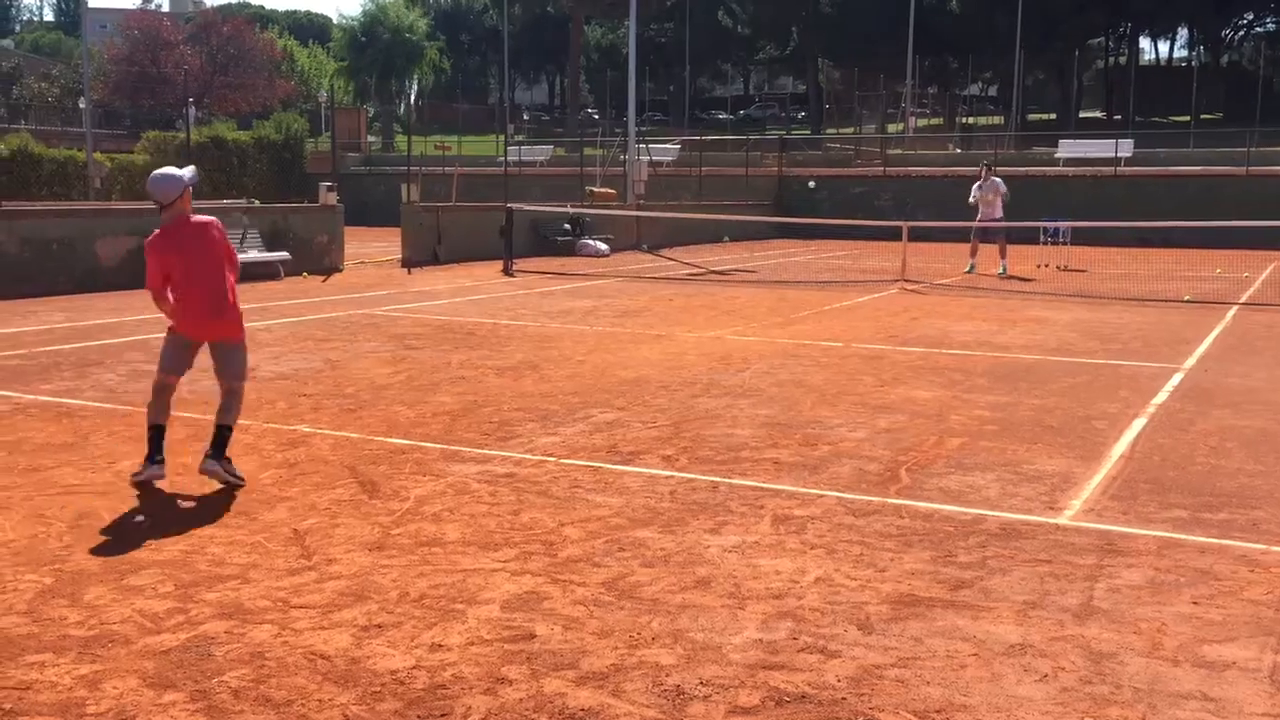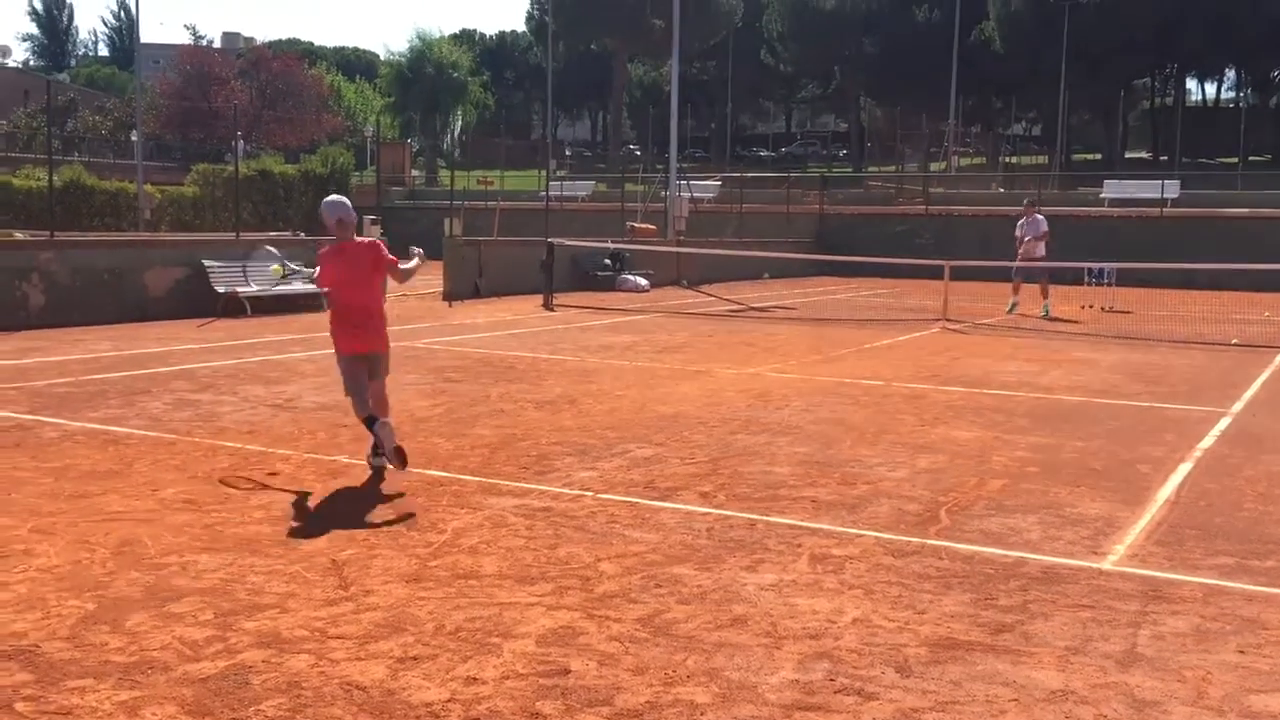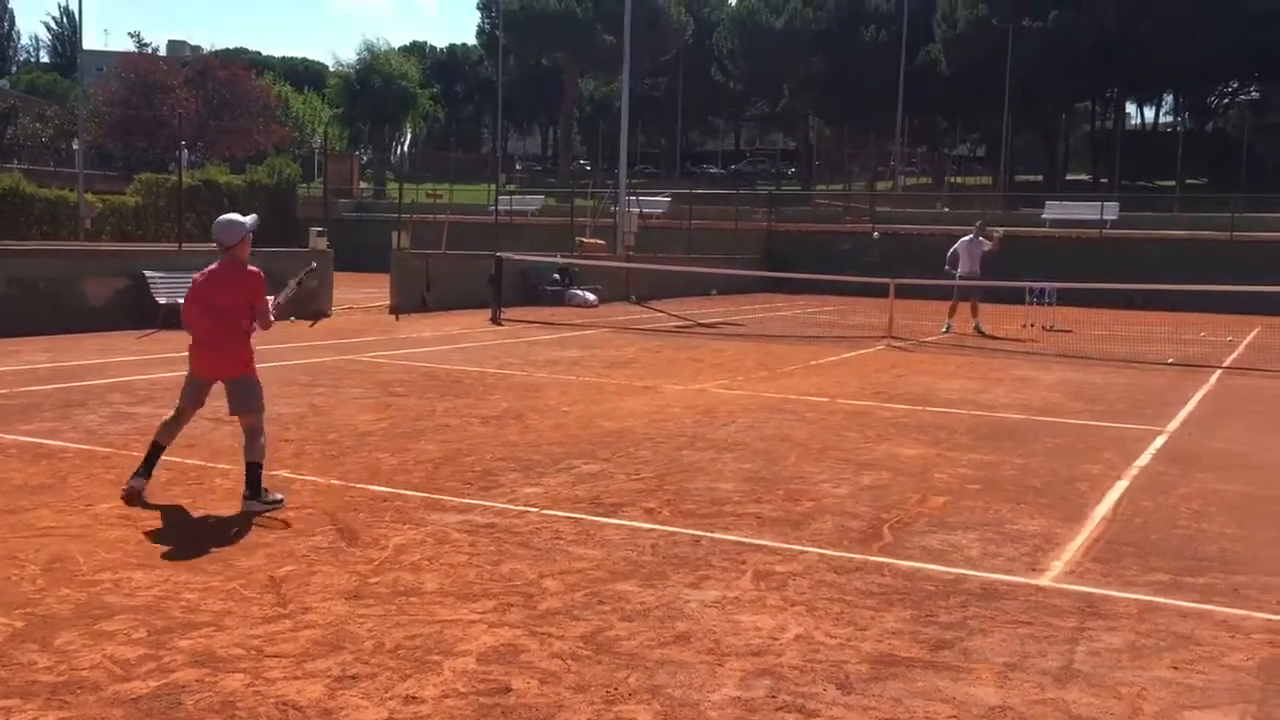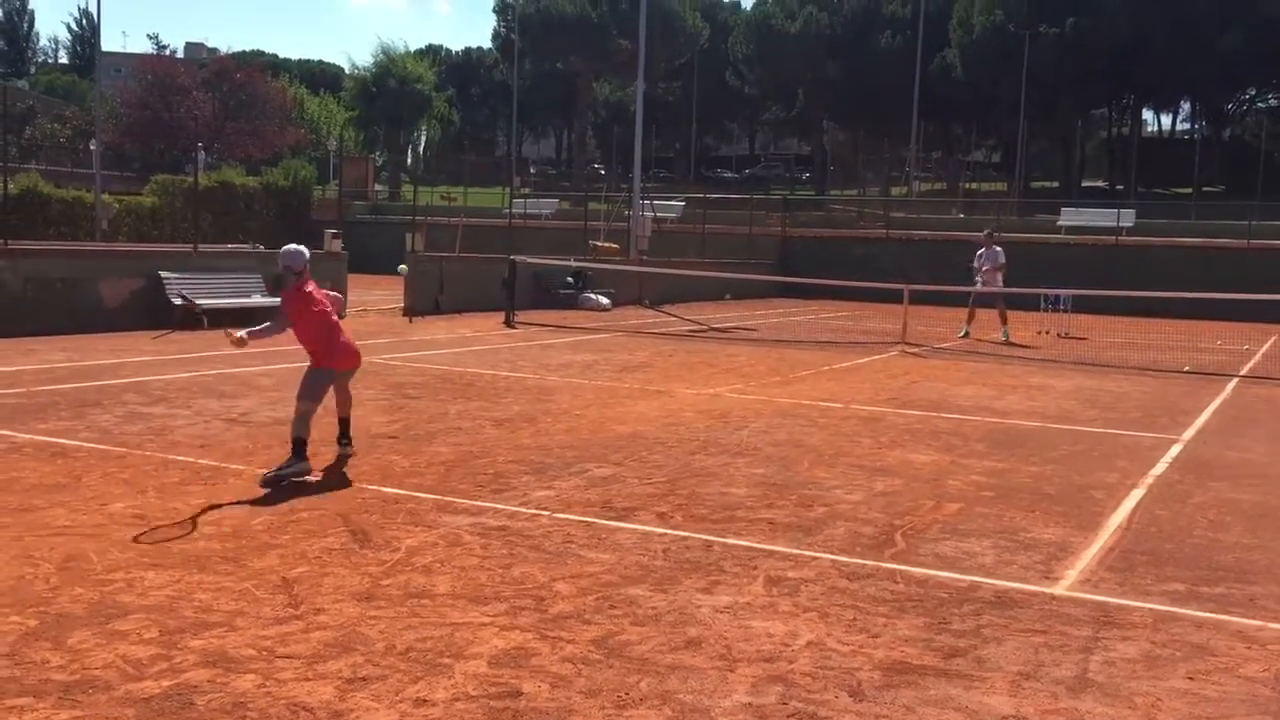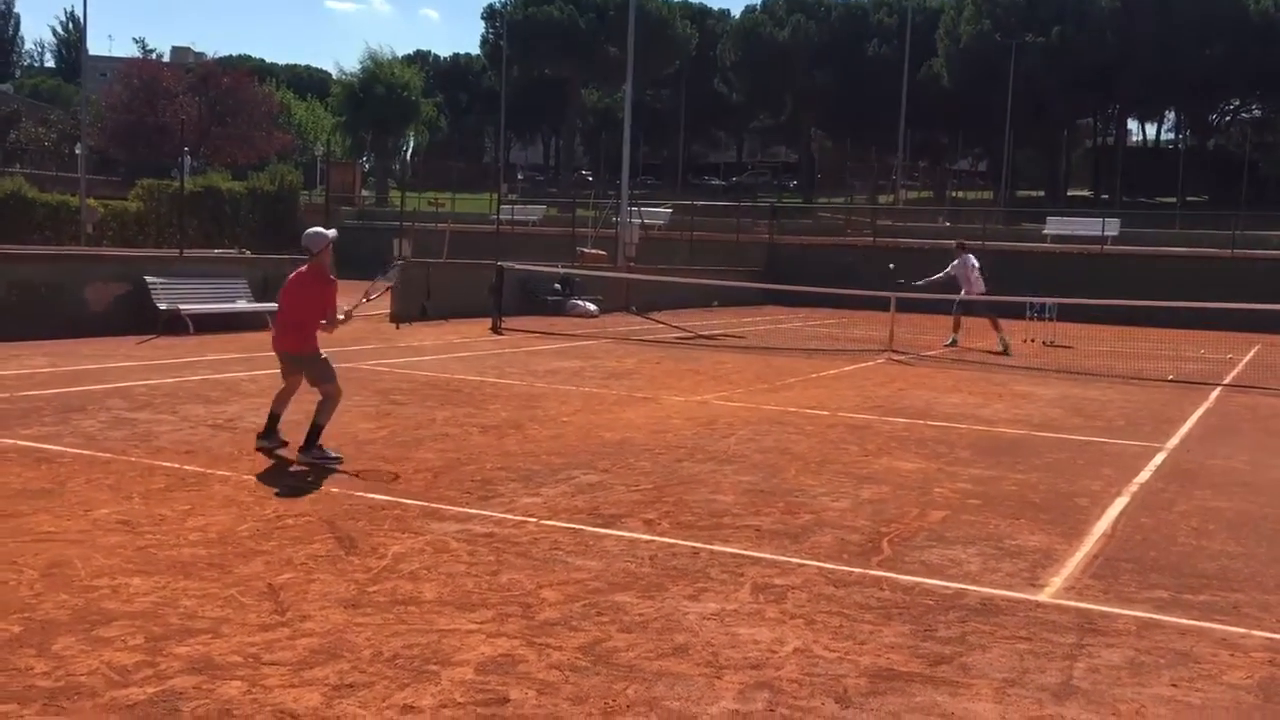
dt=1s
person 1, frame 1
left shoulder: (156, 243)
right shoulder: (211, 226)
left elbow: (158, 298)
right elbow: (233, 269)
left hip: (187, 321)
right hip: (226, 320)
left knee: (163, 386)
right knee: (233, 391)
left ankle: (154, 458)
right ankle: (217, 456)
person 1, frame 2
left shoulder: (325, 257)
right shoulder: (371, 247)
right elbow: (401, 275)
right wrist: (417, 260)
left hip: (345, 338)
right hip: (374, 334)
left knee: (359, 397)
right knee: (377, 388)
left ankle: (382, 434)
right ankle: (381, 449)
person 1, frame 3
left shoulder: (201, 280)
right shoulder: (251, 277)
left elbow: (188, 321)
right elbow: (264, 322)
right wrist: (268, 310)
left hip: (202, 358)
right hip: (237, 361)
left knee: (181, 415)
right knee: (254, 427)
left ankle: (141, 477)
right ankle: (254, 494)
person 1, frame 4
left shoulder: (290, 296)
right shoulder: (313, 289)
left elbow: (281, 323)
right elbow: (340, 300)
left wrist: (245, 334)
right wrist: (338, 310)
left hip: (325, 359)
right hip: (349, 354)
left knee: (303, 411)
right knee: (341, 389)
left ankle: (298, 460)
right ankle: (345, 440)
person 1, frame 5
left shoulder: (294, 277)
right shoulder: (328, 281)
right elbow: (331, 322)
right wrist: (344, 318)
left hip: (281, 339)
right hip: (303, 343)
left knee: (291, 384)
right knee: (332, 393)
left ankle: (267, 435)
right ankle: (309, 448)
